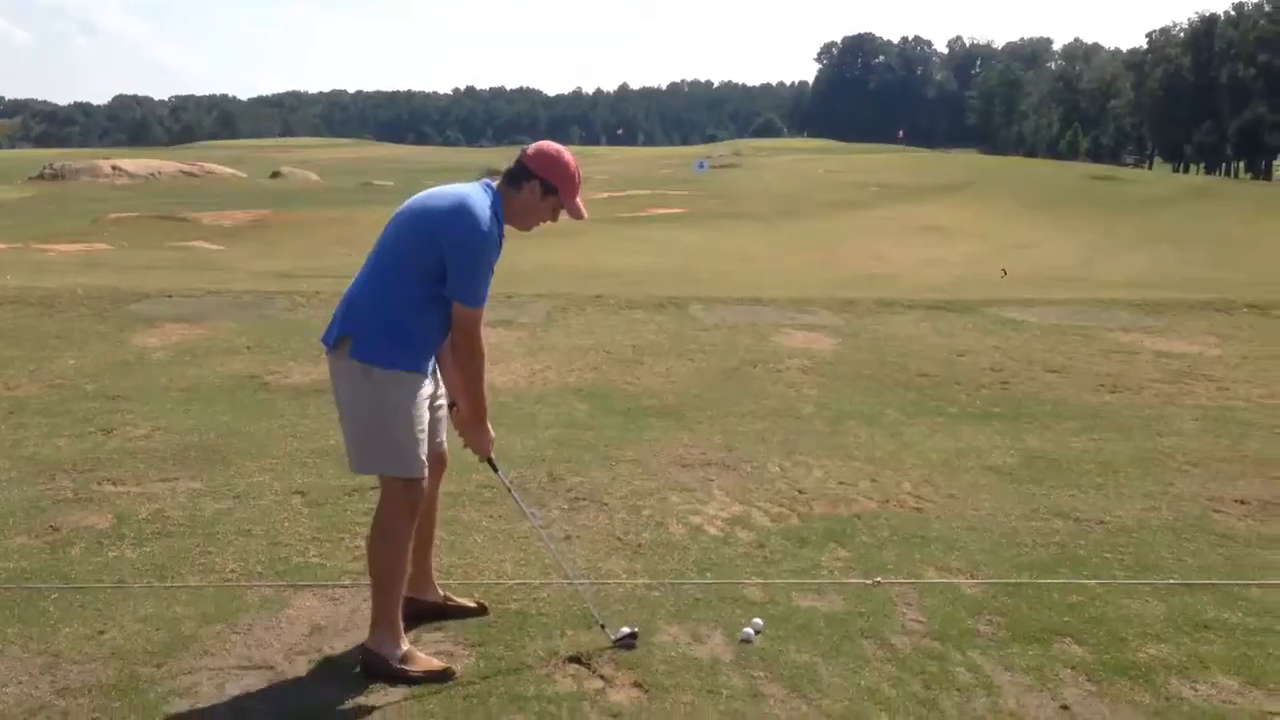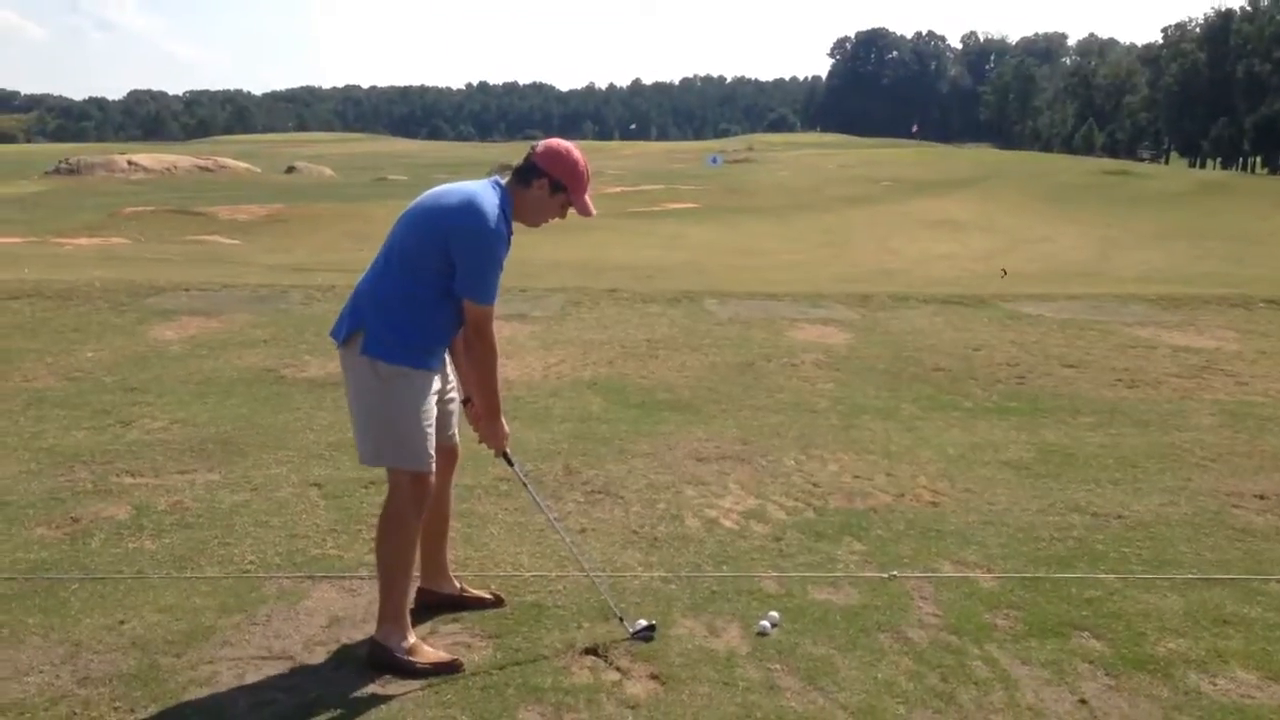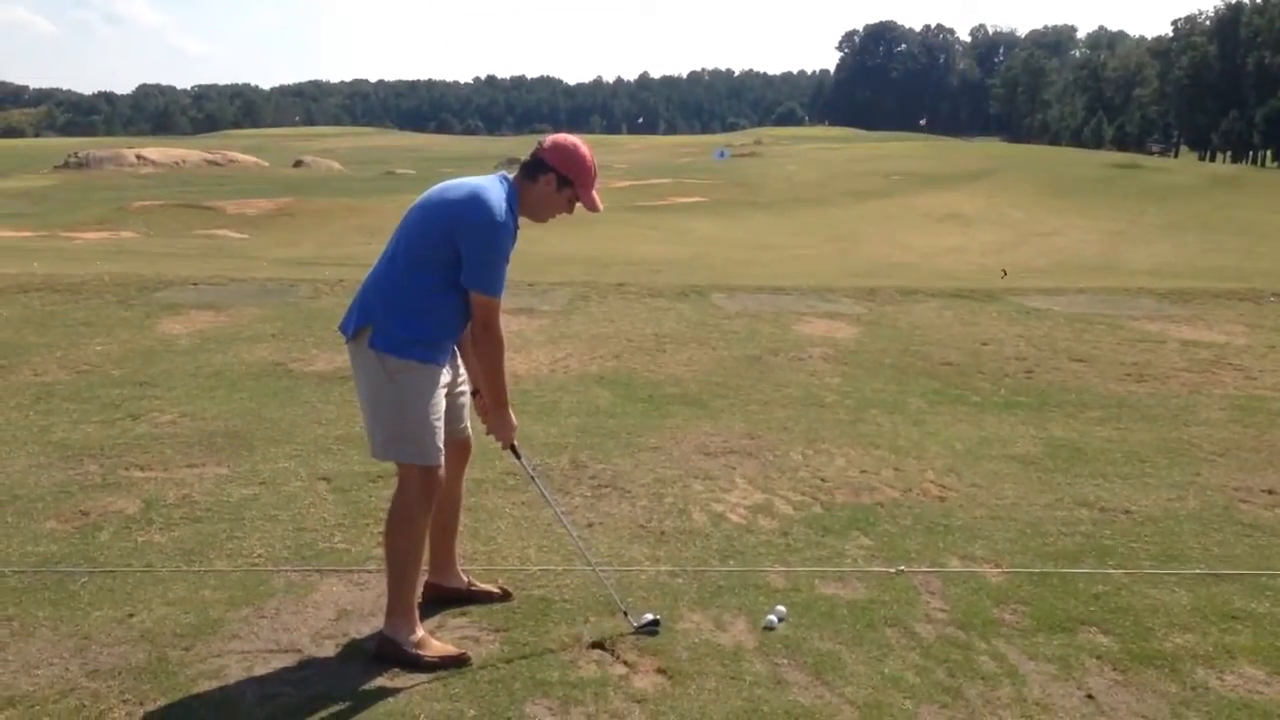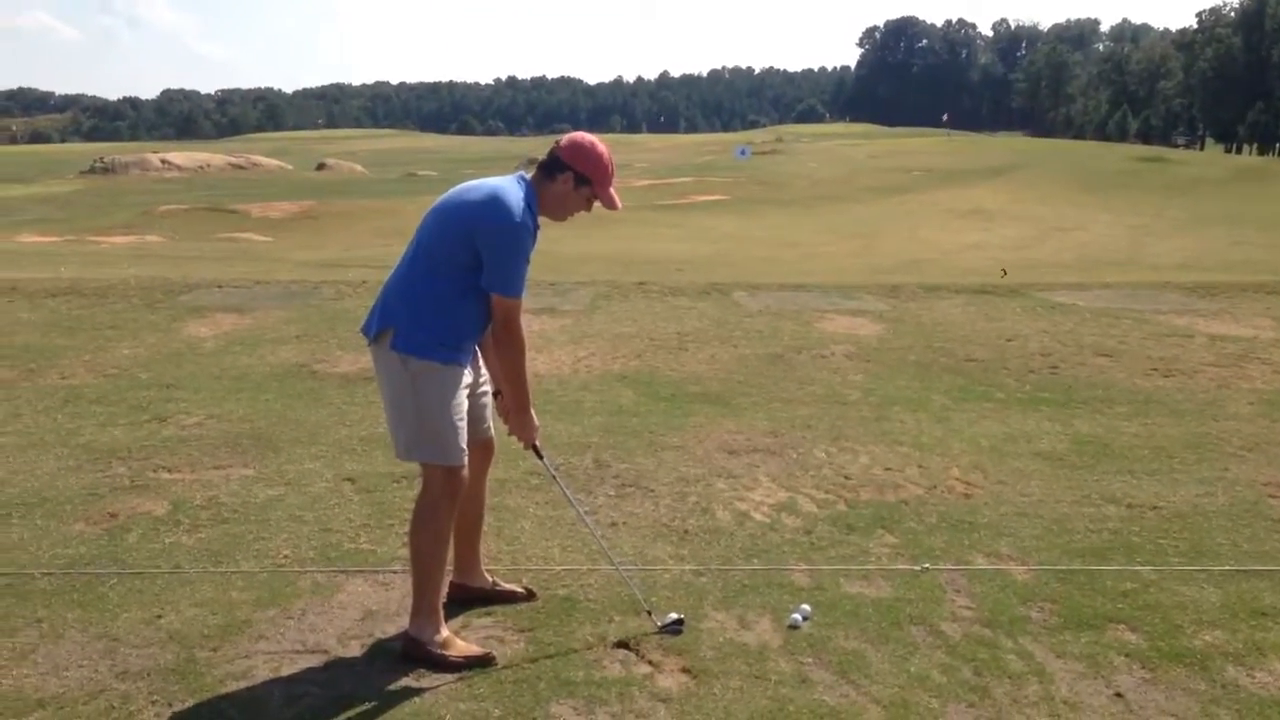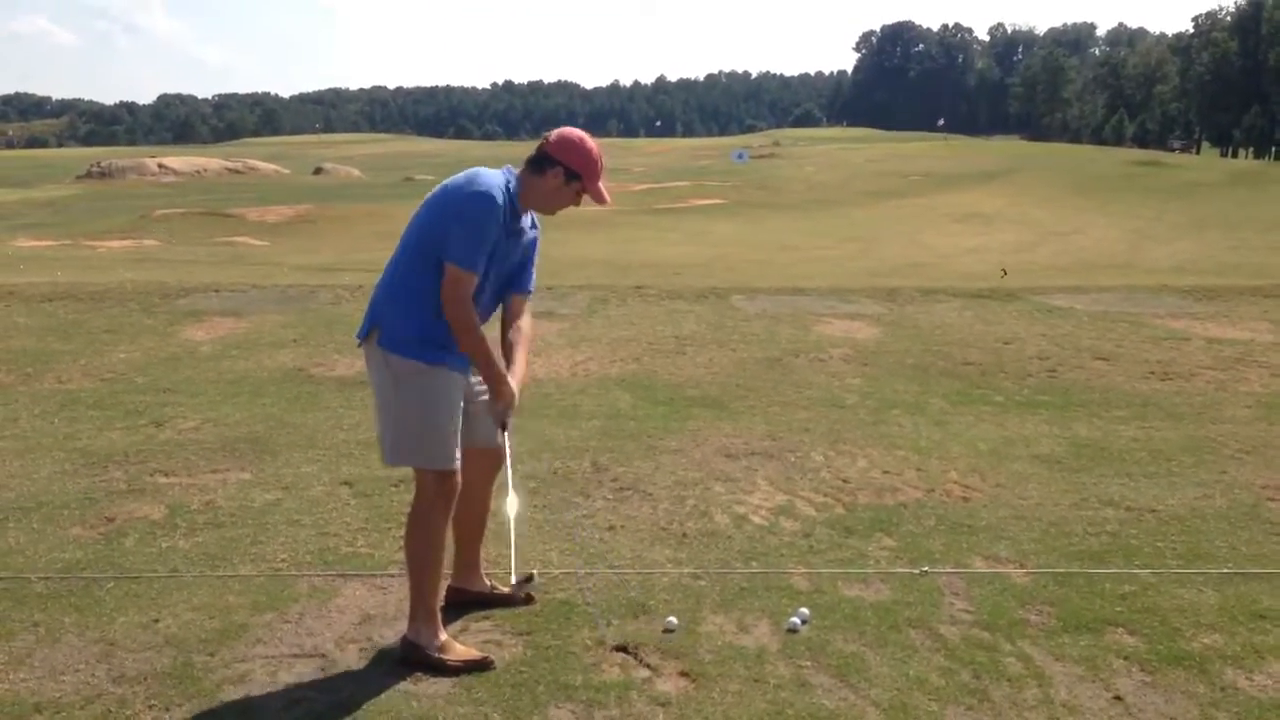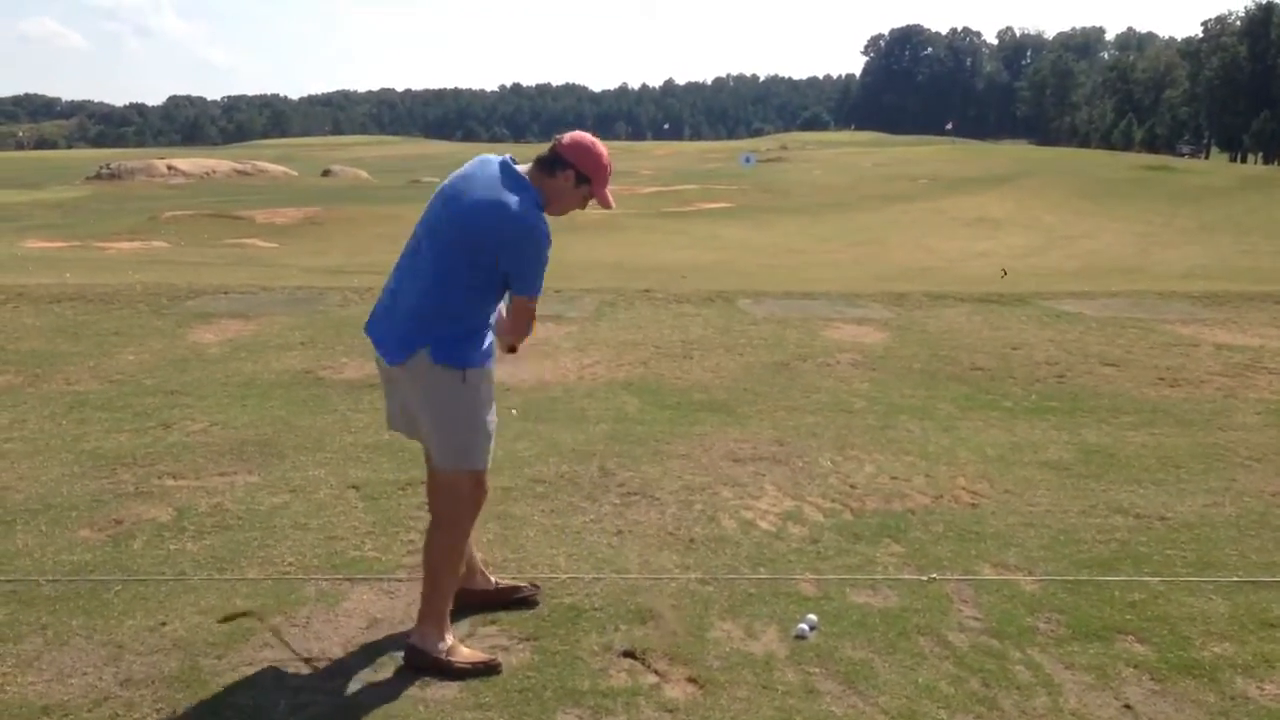
dt=0.7s
person 1, frame 1
left shoulder: (467, 206)
right shoulder: (476, 224)
right elbow: (467, 337)
left wrist: (458, 402)
right wrist: (477, 420)
left hip: (403, 351)
right hip: (376, 355)
left knee: (429, 469)
right knee: (405, 490)
left ankle: (419, 592)
right ankle: (385, 643)
person 1, frame 2
left shoulder: (477, 202)
right shoulder: (485, 223)
left elbow: (456, 319)
right elbow: (479, 334)
left wrist: (471, 396)
right wrist: (492, 415)
left hip: (417, 346)
right hip: (388, 350)
left knee: (442, 459)
right knee: (413, 482)
left ankle: (436, 583)
right ankle: (392, 635)
person 1, frame 3
left shoulder: (486, 199)
right shoulder: (491, 214)
left elbow: (464, 313)
right elbow: (486, 326)
left wrist: (480, 389)
right wrist: (500, 407)
left hip: (427, 341)
right hip: (395, 345)
left knee: (454, 452)
right knee: (422, 477)
left ankle: (443, 576)
right ankle: (399, 628)
person 1, frame 4
left shoulder: (506, 199)
right shoulder: (510, 215)
left elbow: (487, 314)
right elbow: (507, 327)
left wrist: (502, 389)
right wrist: (522, 408)
left hip: (450, 342)
right hip: (417, 346)
left knee: (477, 454)
right knee: (446, 477)
left ankle: (468, 576)
right ankle: (425, 628)
person 1, frame 5
left shoulder: (526, 227)
right shoulder: (482, 197)
left elbow: (518, 314)
right elbow: (455, 302)
left wrist: (513, 379)
right wrist: (495, 379)
left hip: (456, 350)
right hip: (410, 348)
left knee: (484, 459)
right knee: (440, 482)
left ankle: (467, 579)
right ankle: (423, 633)
person 1, frame 6
left shoulder: (481, 169)
right shoulder: (530, 233)
right elbow: (520, 326)
right wrist: (504, 342)
left hip: (394, 338)
right hip: (444, 354)
left knee: (447, 466)
right knee: (465, 486)
left ankle: (469, 579)
right ankle: (430, 637)
